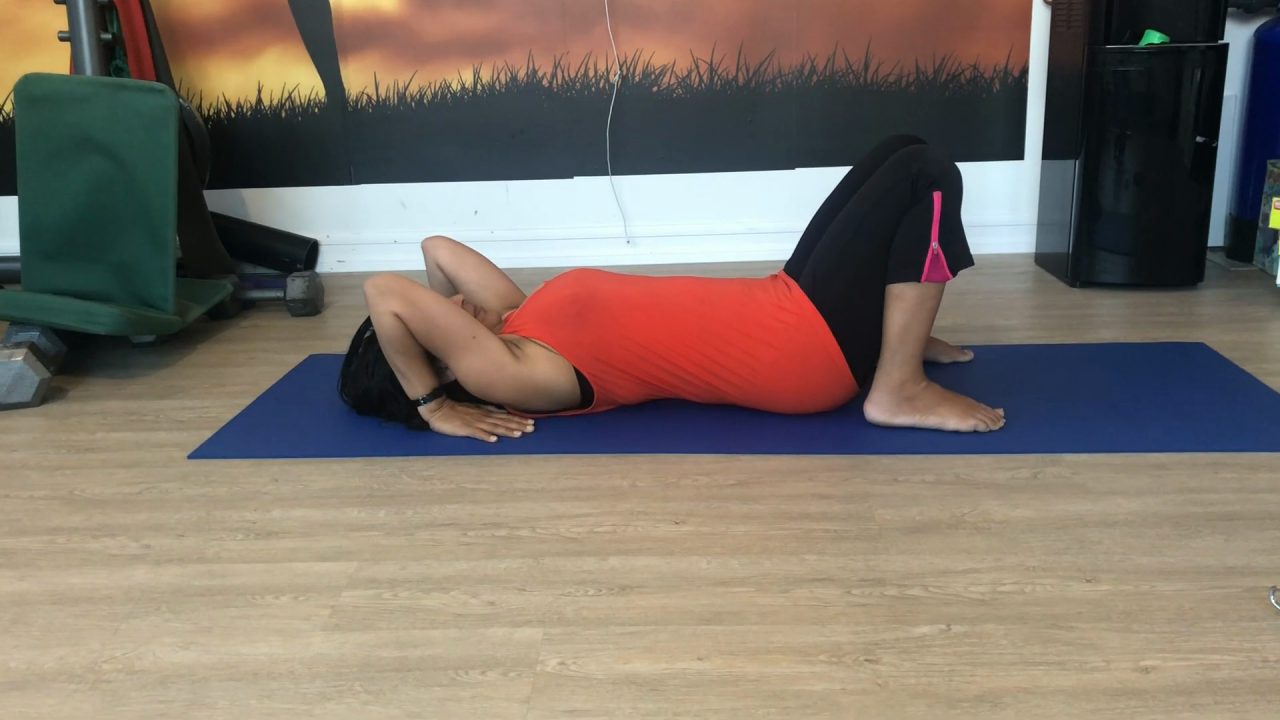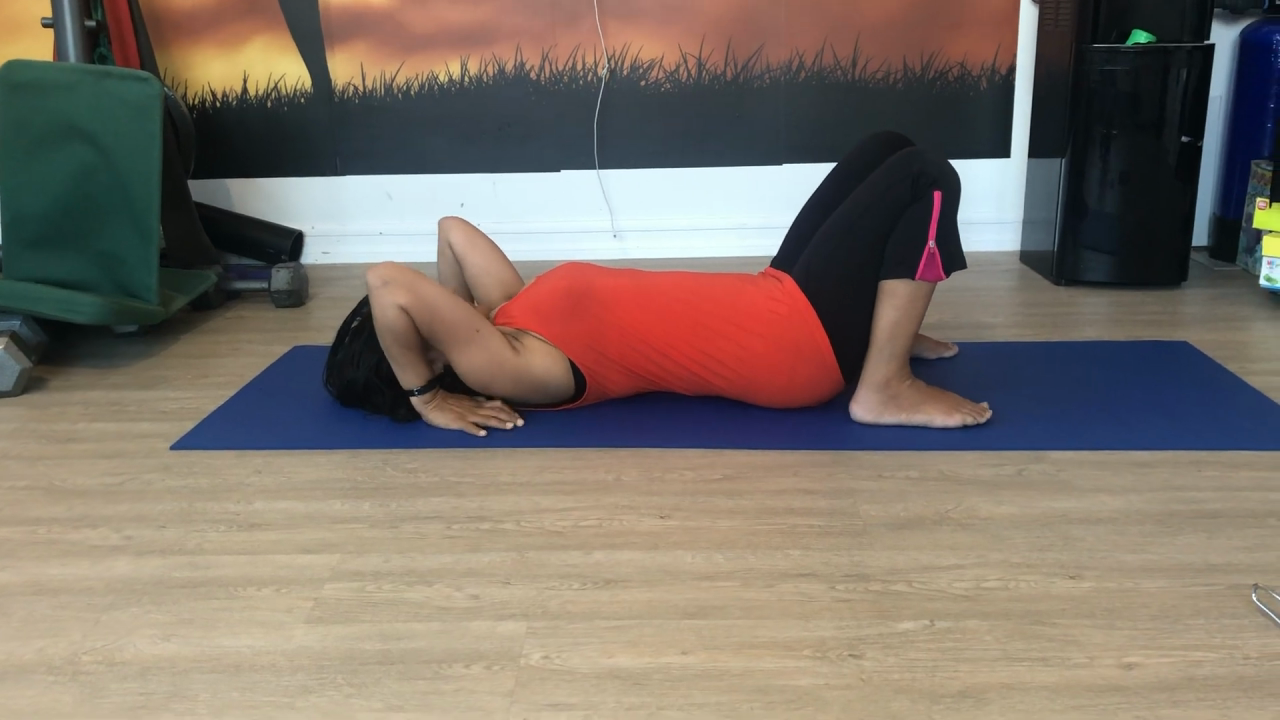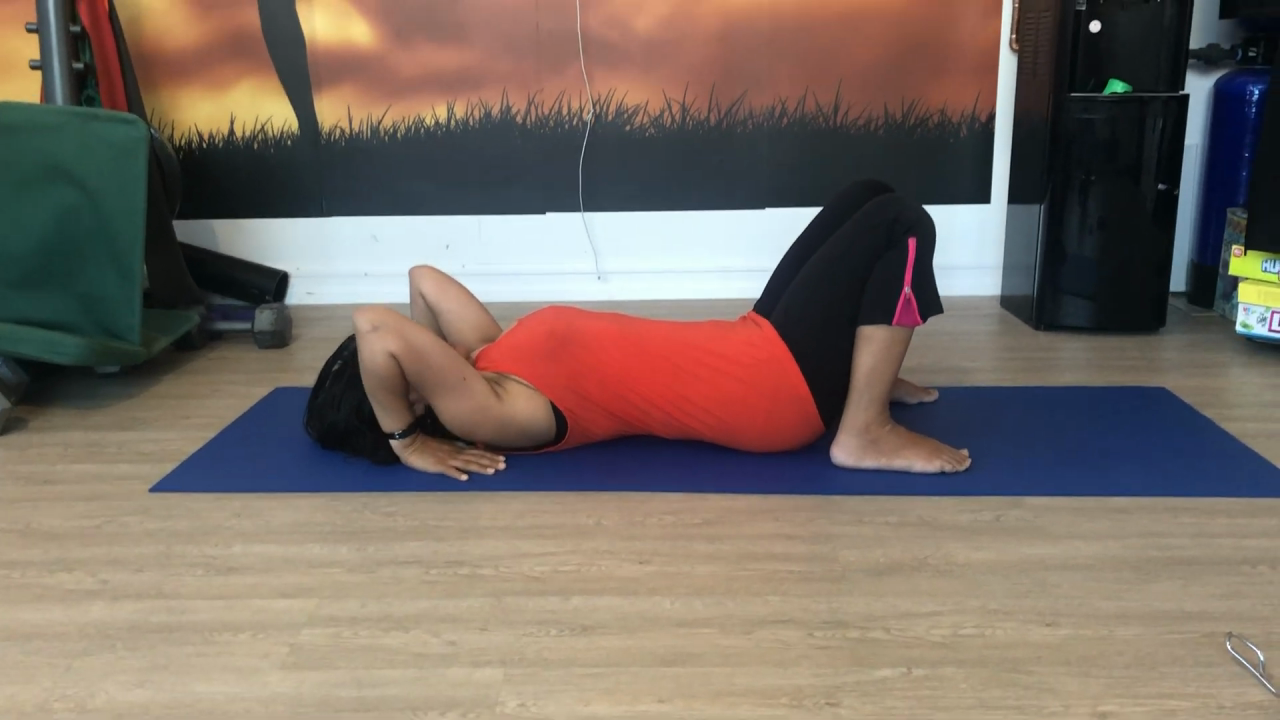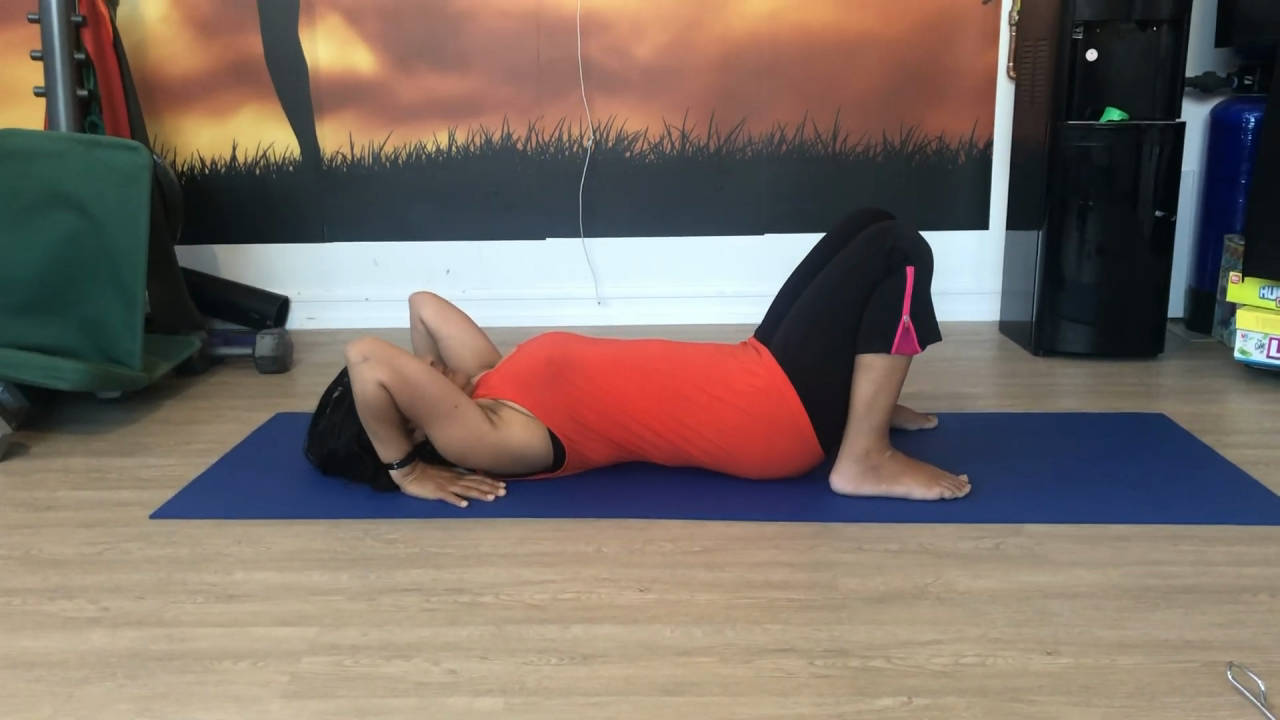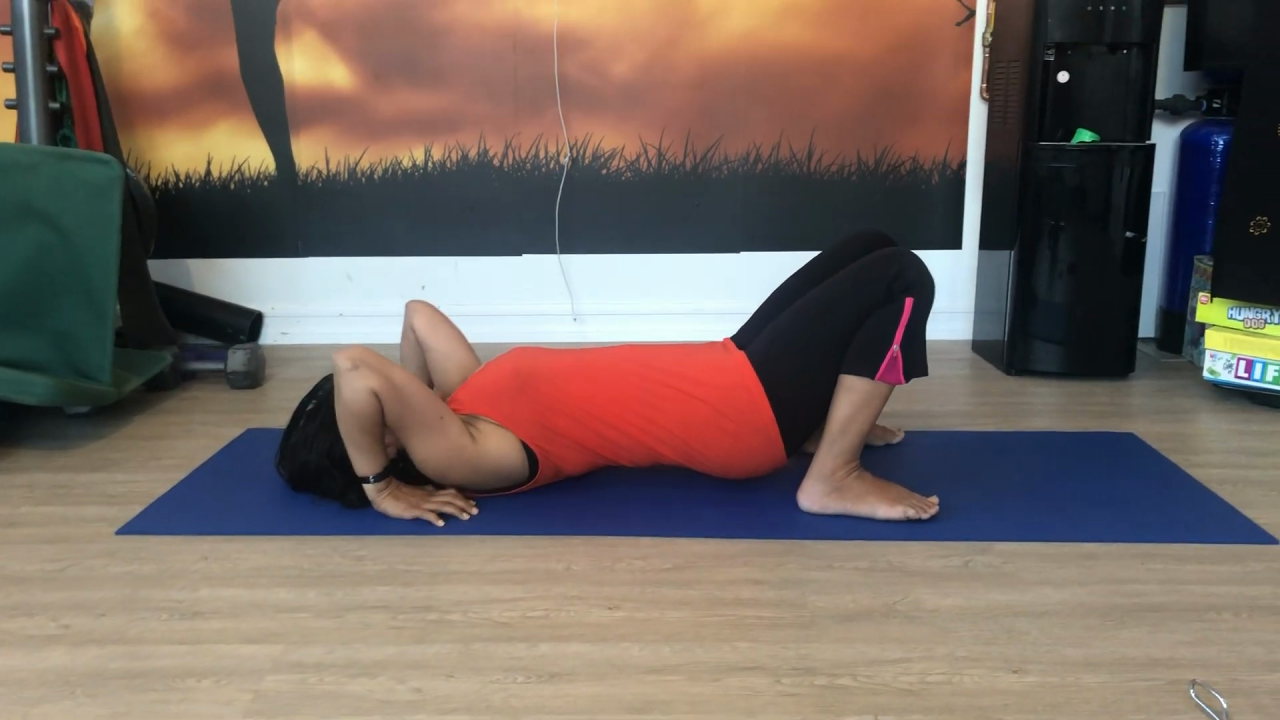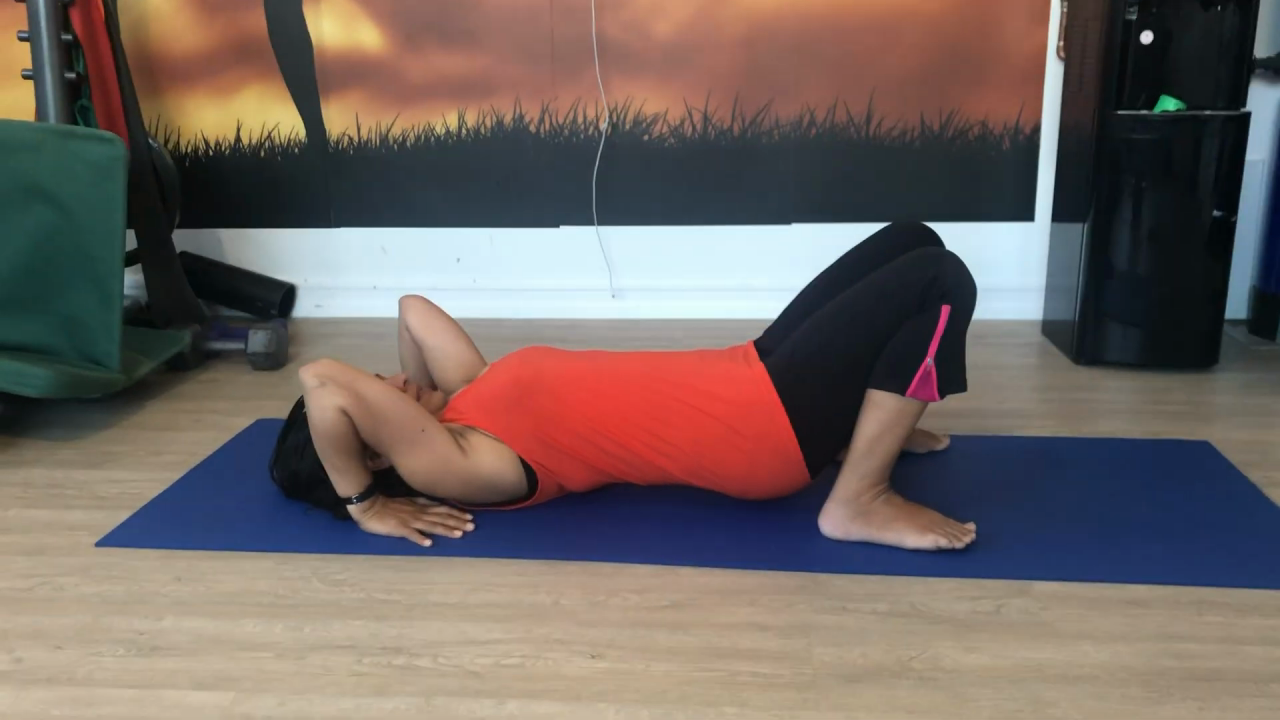
dt=0.7s
person 1, frame 1
left shoulder: (512, 325)
right shoulder: (510, 374)
left elbow: (438, 246)
right wrist: (435, 407)
left hip: (788, 308)
right hip: (807, 354)
left knee: (902, 153)
right knee: (927, 174)
left ankle: (898, 333)
right ankle: (899, 389)
person 1, frame 2
left shoulder: (505, 317)
right shoulder: (505, 370)
left elbow: (455, 229)
right wrist: (429, 399)
left hip: (775, 301)
right hip: (797, 348)
left knee: (889, 150)
right knee: (926, 177)
left ankle: (887, 327)
right ankle: (887, 390)
person 1, frame 3
left shoulder: (486, 359)
right shoulder: (487, 412)
left elbow: (423, 277)
right wrist: (409, 444)
left hip: (760, 350)
right hip: (775, 393)
left knee: (870, 199)
right knee: (900, 224)
left ankle: (867, 374)
right ankle: (867, 435)
person 1, frame 4
left shoulder: (485, 386)
right shoulder: (485, 440)
left elbow: (424, 303)
right wrist: (408, 471)
left hip: (755, 373)
right hip: (774, 420)
left knee: (870, 227)
right knee: (899, 251)
left ankle: (866, 402)
right ankle: (864, 461)
person 1, frame 5
left shoulder: (458, 400)
right shoulder: (457, 456)
left elbow: (419, 313)
left hip: (731, 373)
right hip: (747, 413)
left knee: (872, 251)
right knee: (902, 277)
left ankle: (830, 420)
right ankle: (834, 479)
person 1, frame 6
left shoulder: (461, 402)
right shoulder: (452, 467)
left elbow: (414, 306)
left hip: (750, 375)
right hip: (765, 431)
left knee: (910, 243)
right knee: (938, 280)
left ankle: (870, 429)
right ankle: (858, 501)
